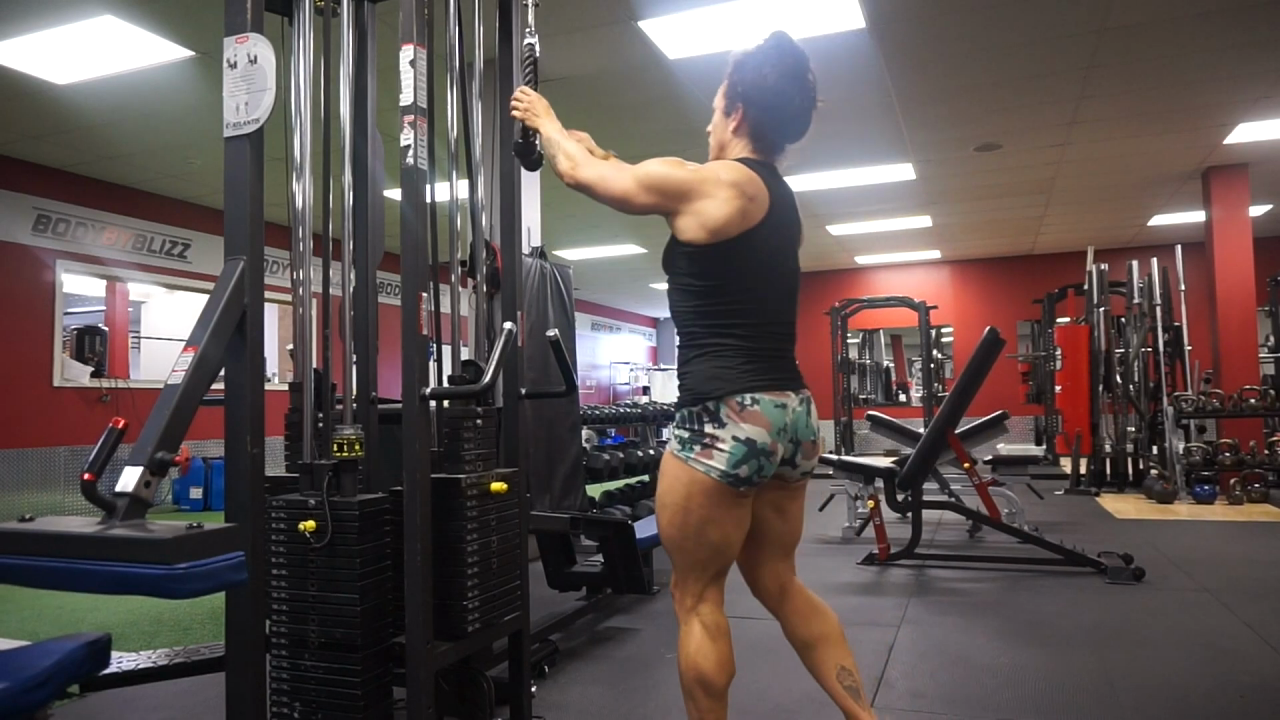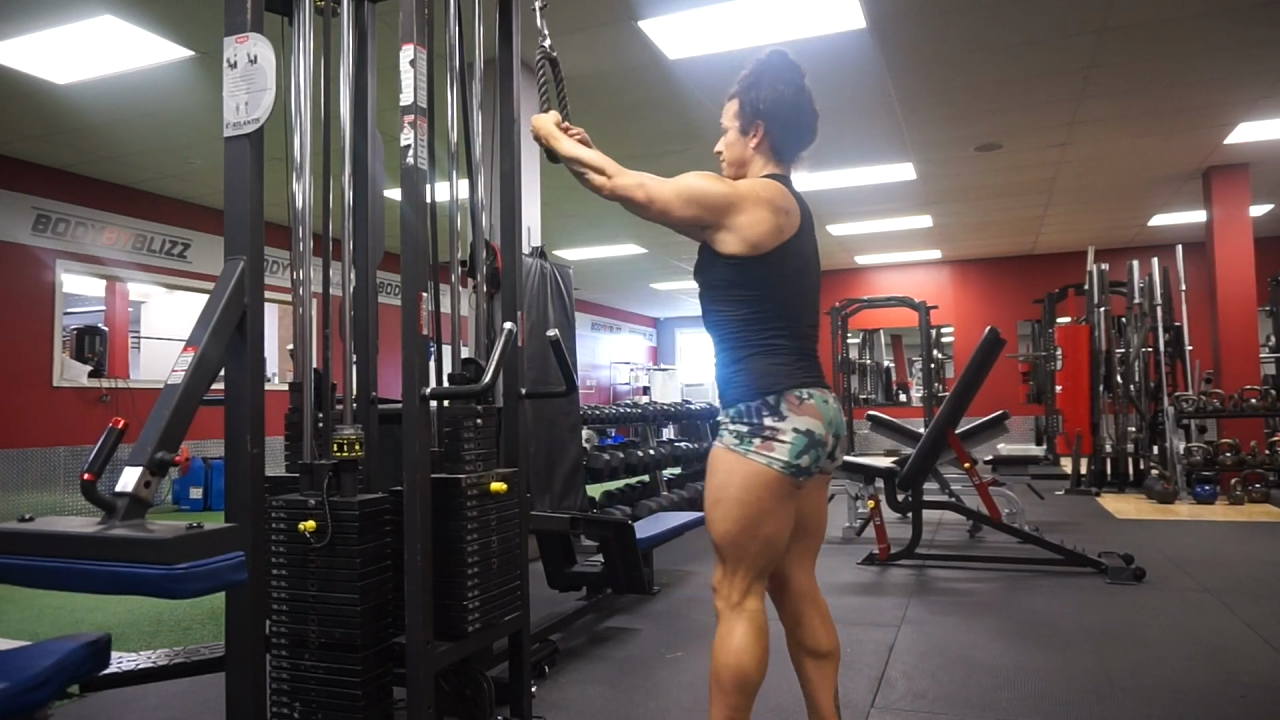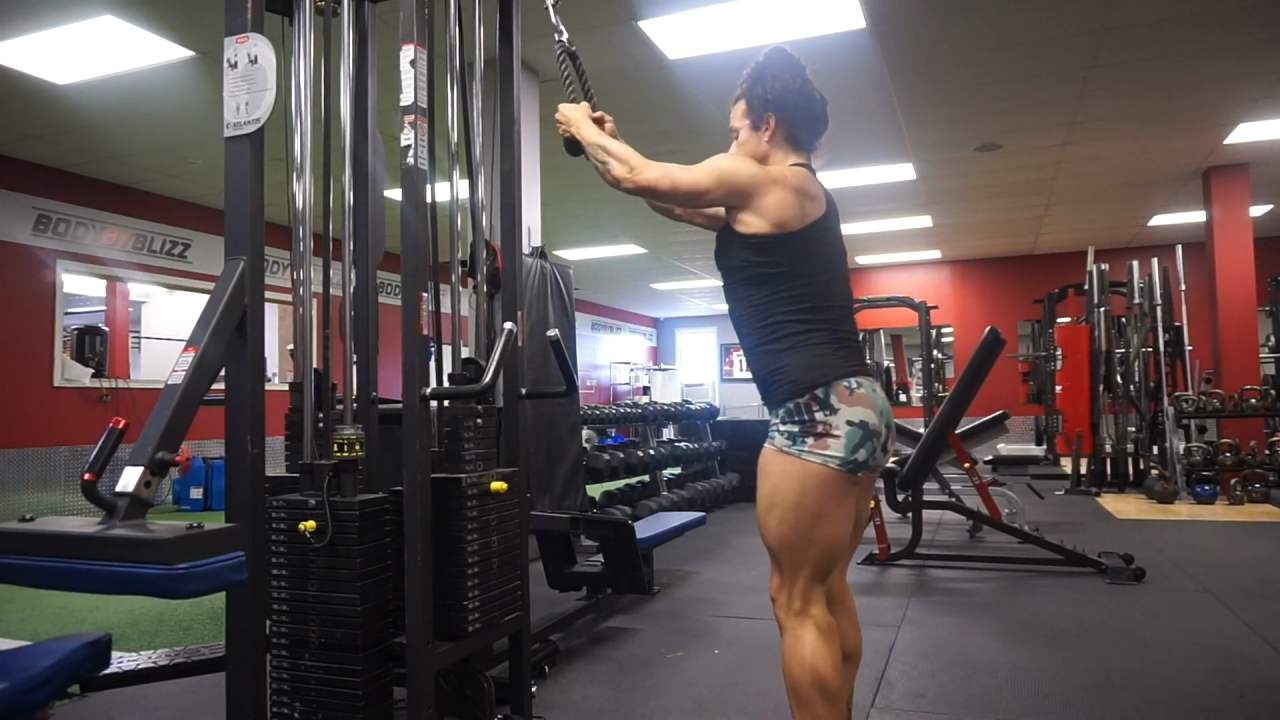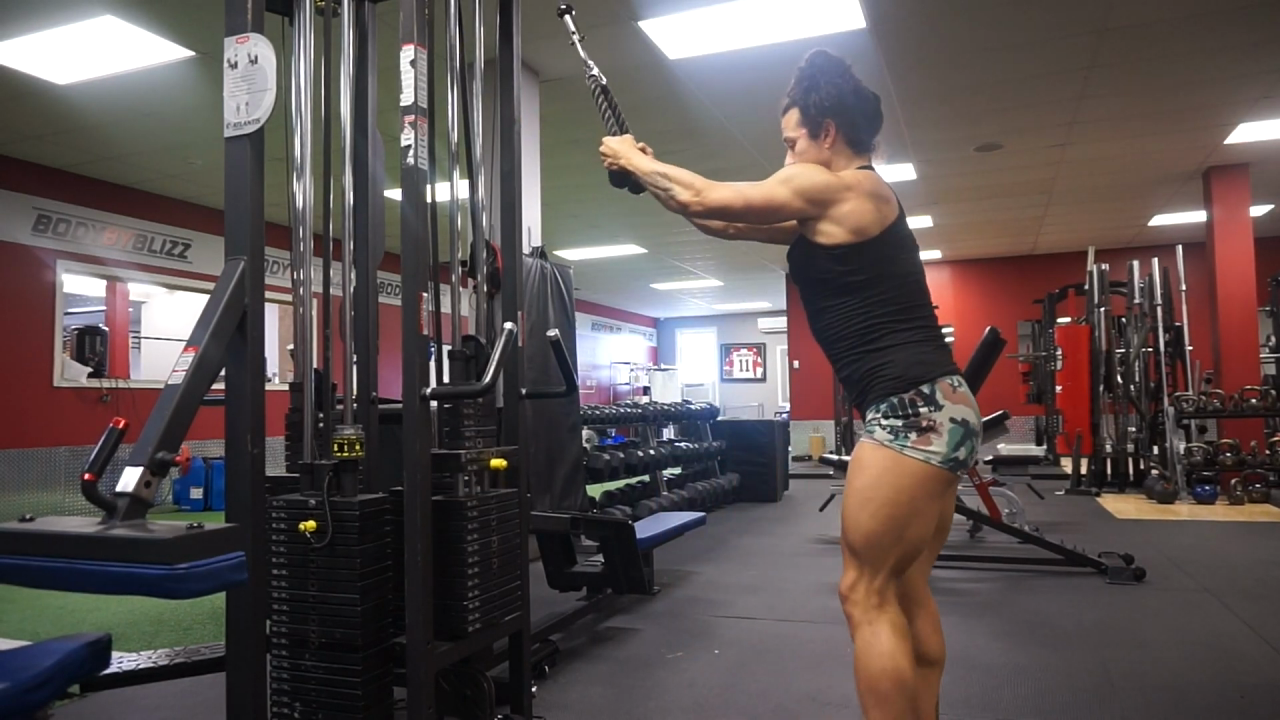
dt=0.7s
person 1, frame 1
left shoulder: (704, 183)
right shoulder: (776, 200)
left elbow: (577, 172)
left wrist: (544, 119)
right wrist: (596, 149)
left hip: (725, 419)
right hip: (788, 413)
left knee: (697, 600)
right knee: (778, 586)
person 1, frame 2
left shoulder: (740, 199)
right shoulder: (782, 206)
left elbow: (618, 185)
right elbow: (647, 193)
left wrist: (552, 138)
right wrist: (590, 151)
left hip: (767, 416)
right hip: (806, 412)
left knee: (736, 594)
right knee: (796, 588)
person 1, frame 3
left shoulder: (763, 182)
right shoulder: (795, 196)
left elbow: (635, 177)
right elbow: (682, 205)
left wrist: (582, 130)
right wrist: (609, 140)
left hip: (818, 411)
right hip: (849, 408)
left knee: (796, 600)
right knee: (823, 592)
person 1, frame 4
left shoulder: (835, 188)
right shoulder: (840, 207)
left elbow: (704, 199)
right elbow: (729, 224)
left wrist: (630, 160)
right wrist: (651, 174)
left hip: (912, 410)
right hip: (927, 409)
left knee: (867, 596)
right knee: (904, 592)
